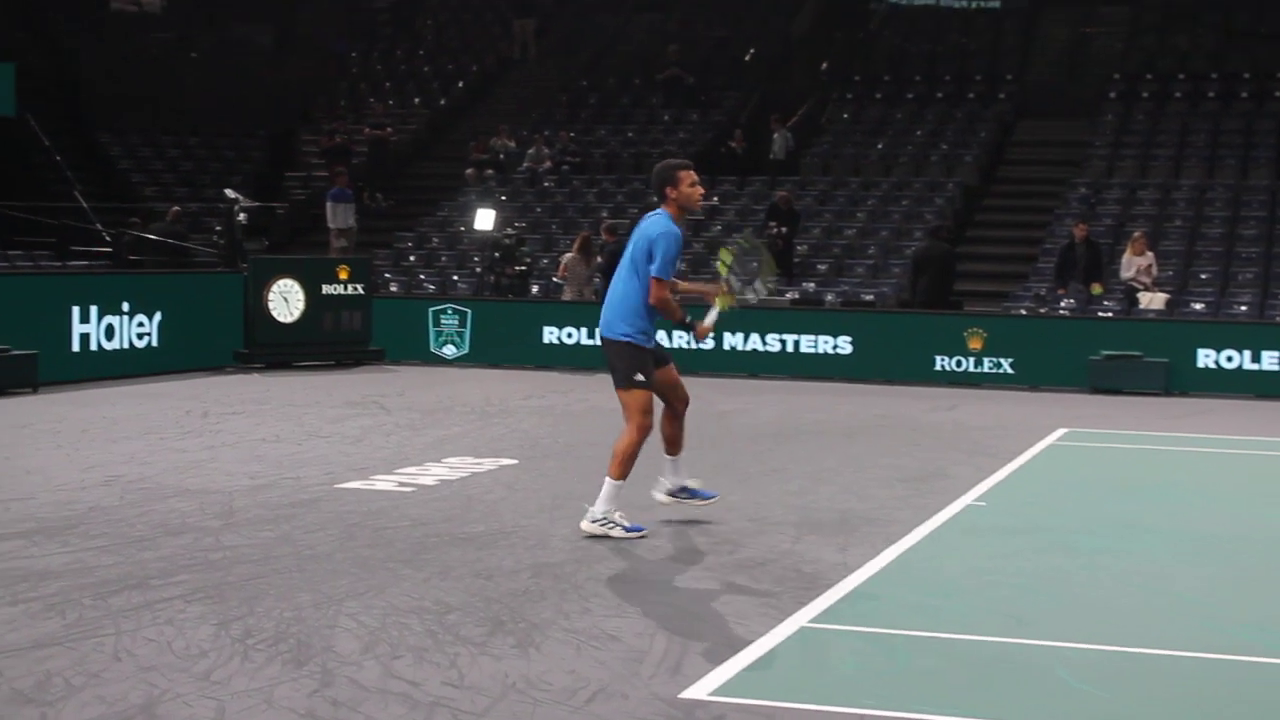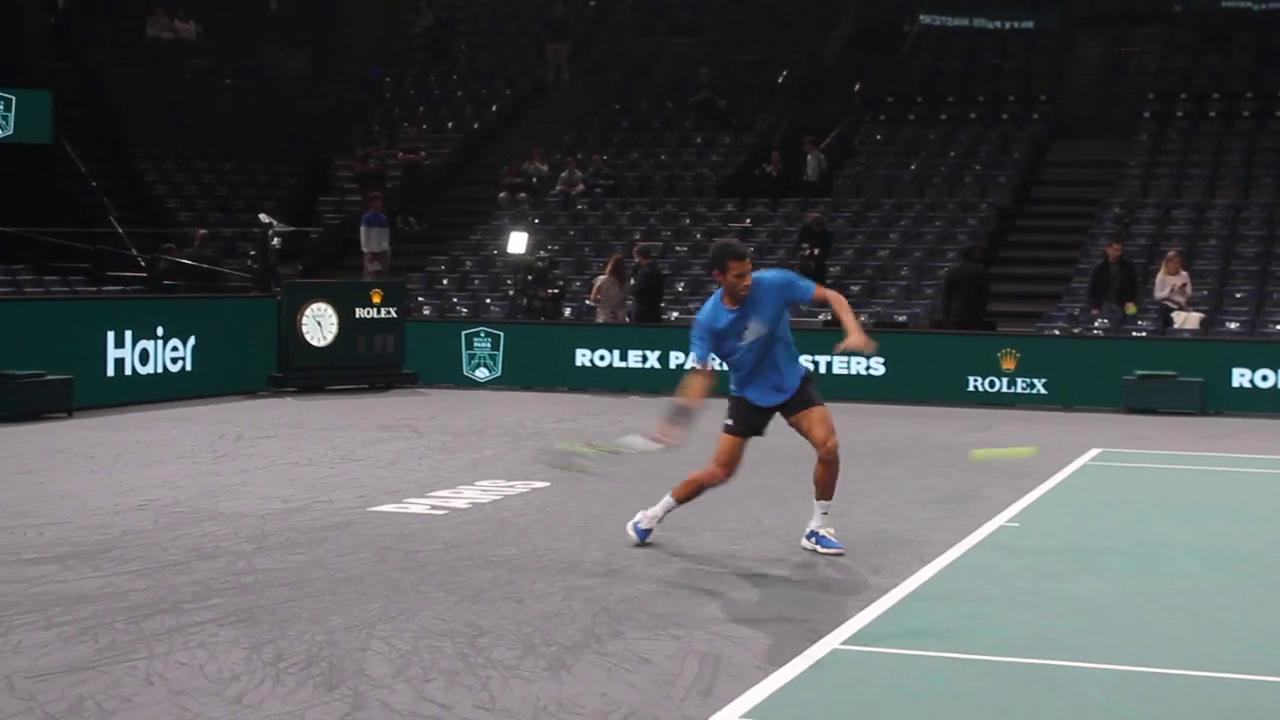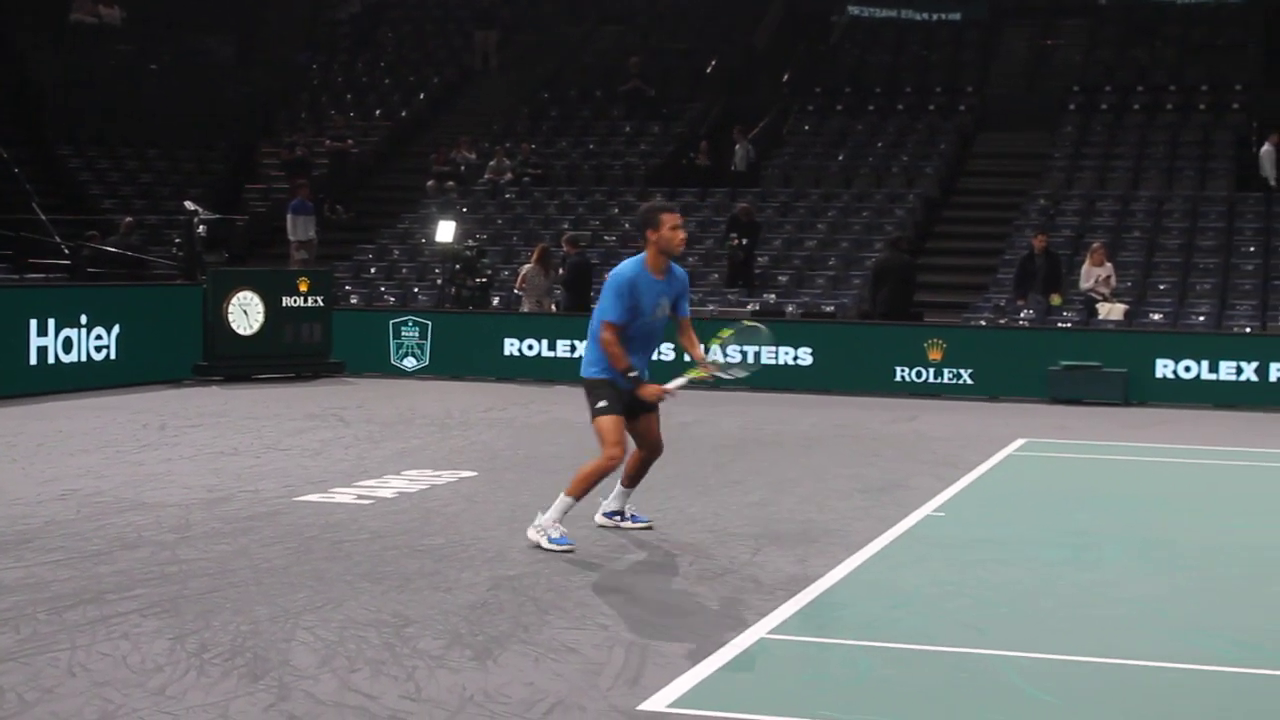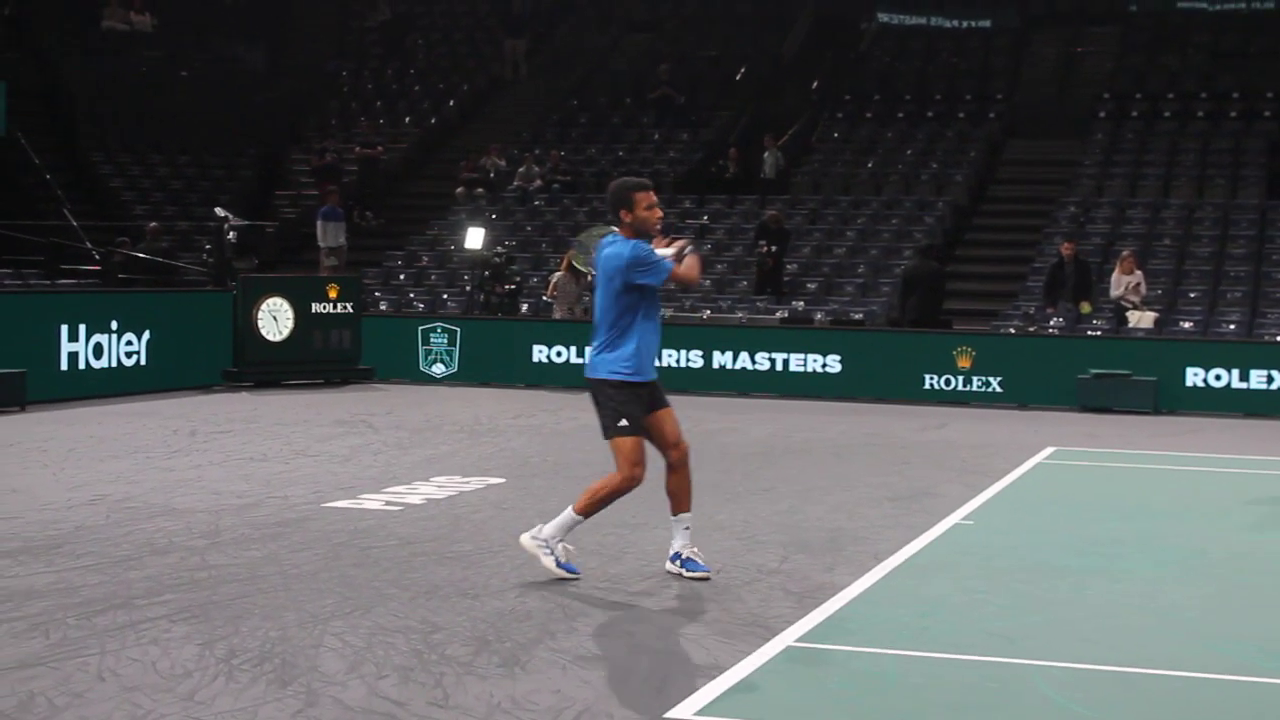
dt=1s
person 1, frame 1
left shoulder: (655, 223)
right shoulder: (666, 233)
right elbow: (657, 297)
left wrist: (700, 289)
right wrist: (690, 326)
left hip: (635, 333)
right hip: (627, 335)
left knee: (679, 399)
right knee: (640, 424)
left ankle: (673, 483)
right ankle: (600, 514)
person 1, frame 2
left shoulder: (777, 282)
right shoulder: (709, 319)
left elbow: (832, 297)
right elbow: (702, 375)
left wrist: (854, 332)
right wrist: (679, 417)
left hip: (793, 383)
right hip: (749, 394)
left knee: (828, 448)
right knee: (718, 473)
left ankle: (817, 529)
right ankle: (654, 516)
person 1, frame 3
left shoulder: (678, 277)
right shoulder: (625, 277)
left elbow: (684, 329)
right elbow: (608, 338)
left wrist: (701, 360)
right wrist: (638, 383)
left hip: (635, 375)
right hip: (605, 374)
left knee: (652, 448)
right knee: (612, 455)
left ankle: (613, 509)
right ankle: (547, 523)
person 1, frame 4
left shoulder: (616, 244)
right shoulder: (627, 255)
right elbow: (689, 278)
left wrist: (672, 253)
right wrist: (688, 255)
left hip: (639, 374)
right hip: (615, 377)
left knee: (677, 451)
right knee: (629, 474)
left ankle: (681, 548)
right ankle: (546, 538)
